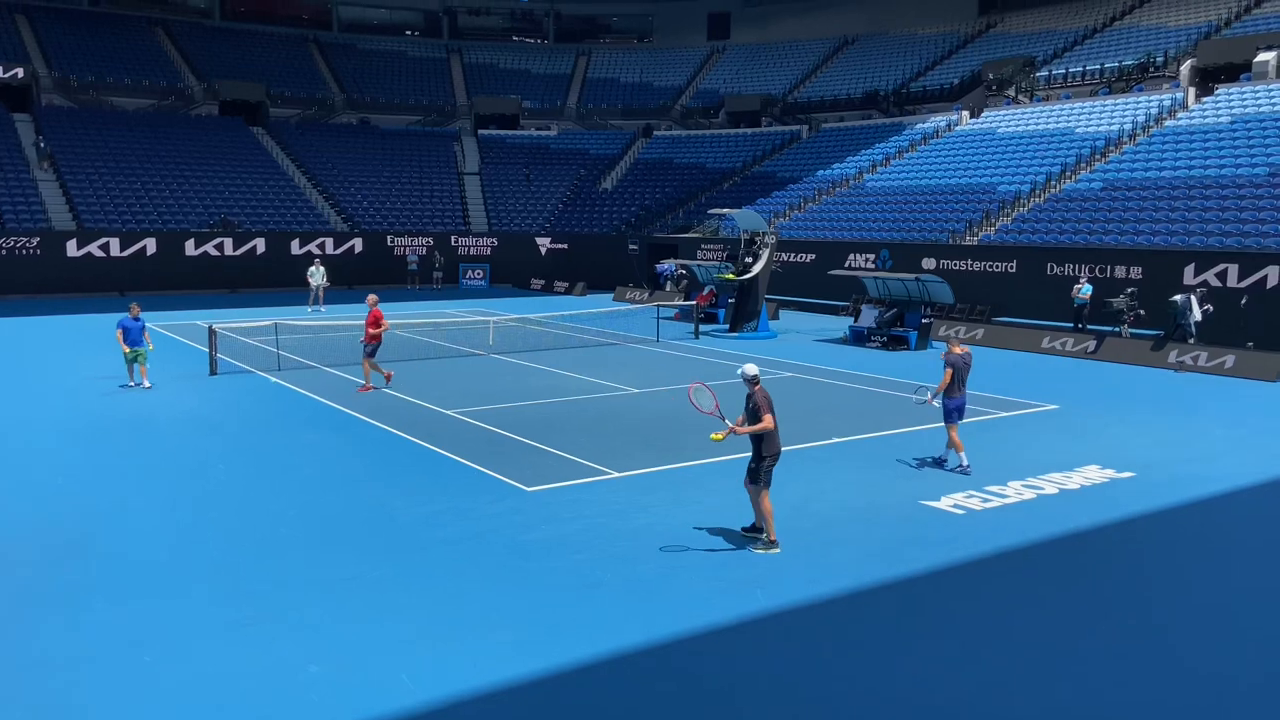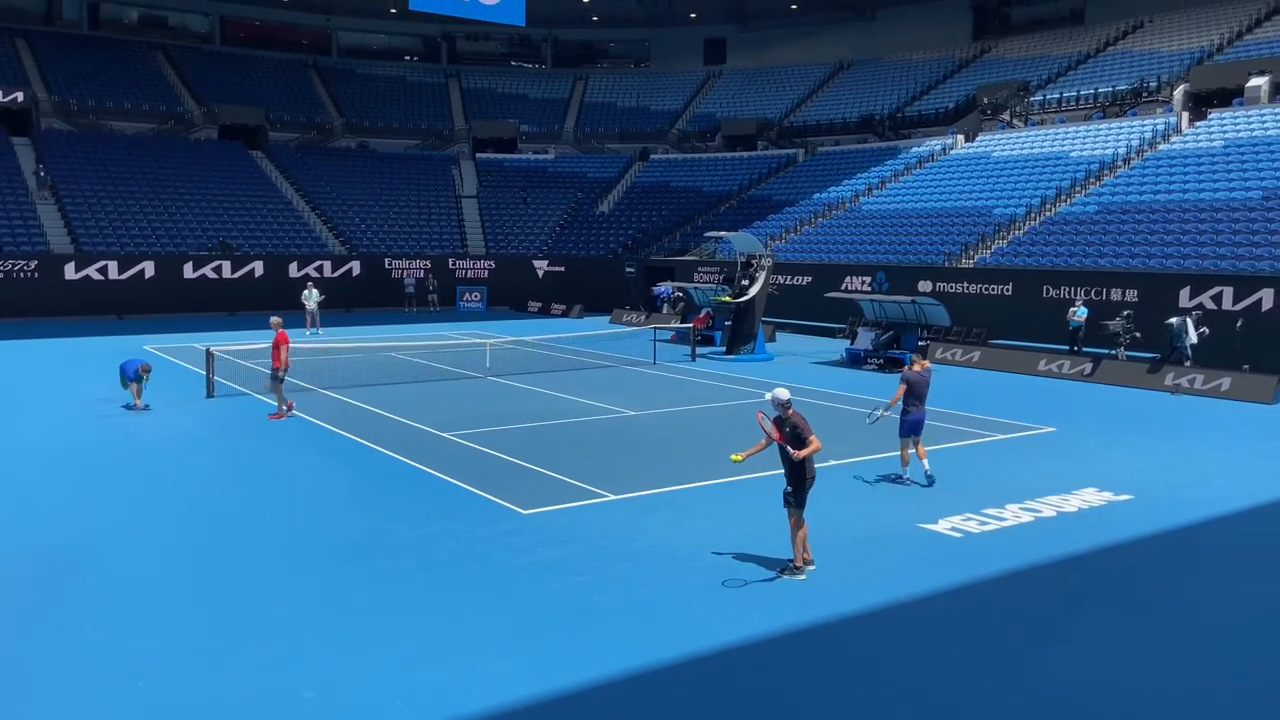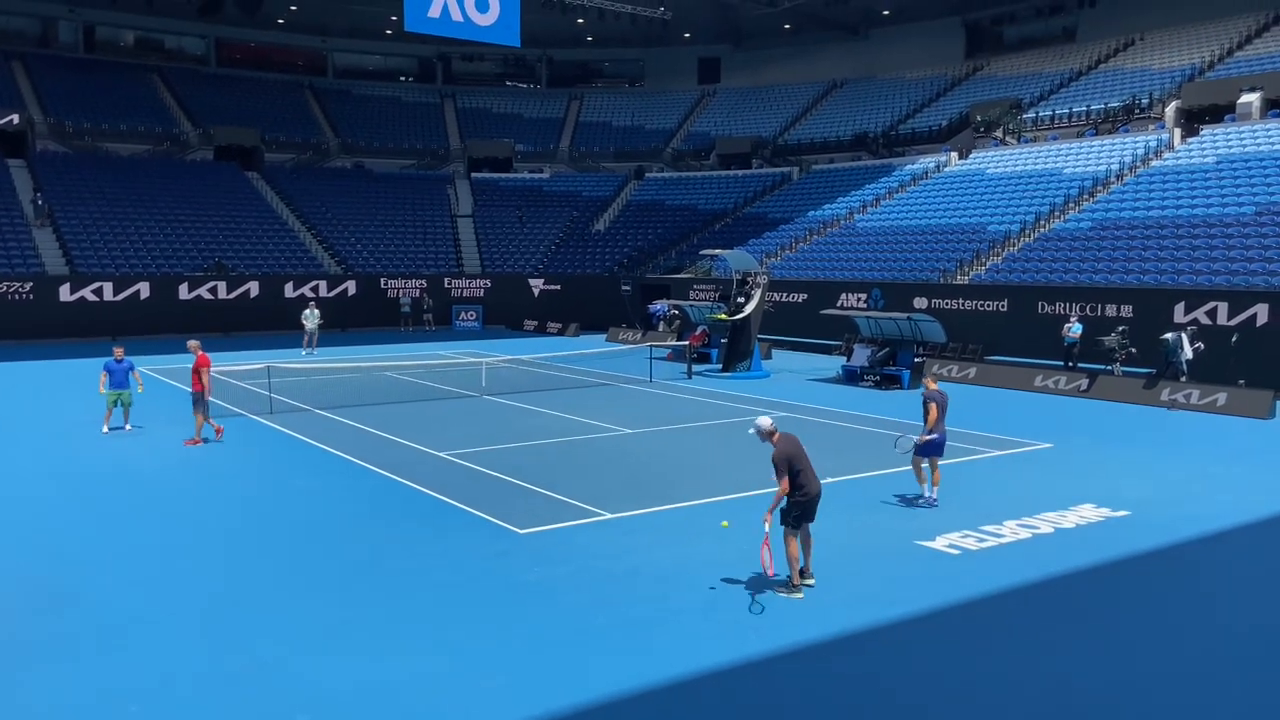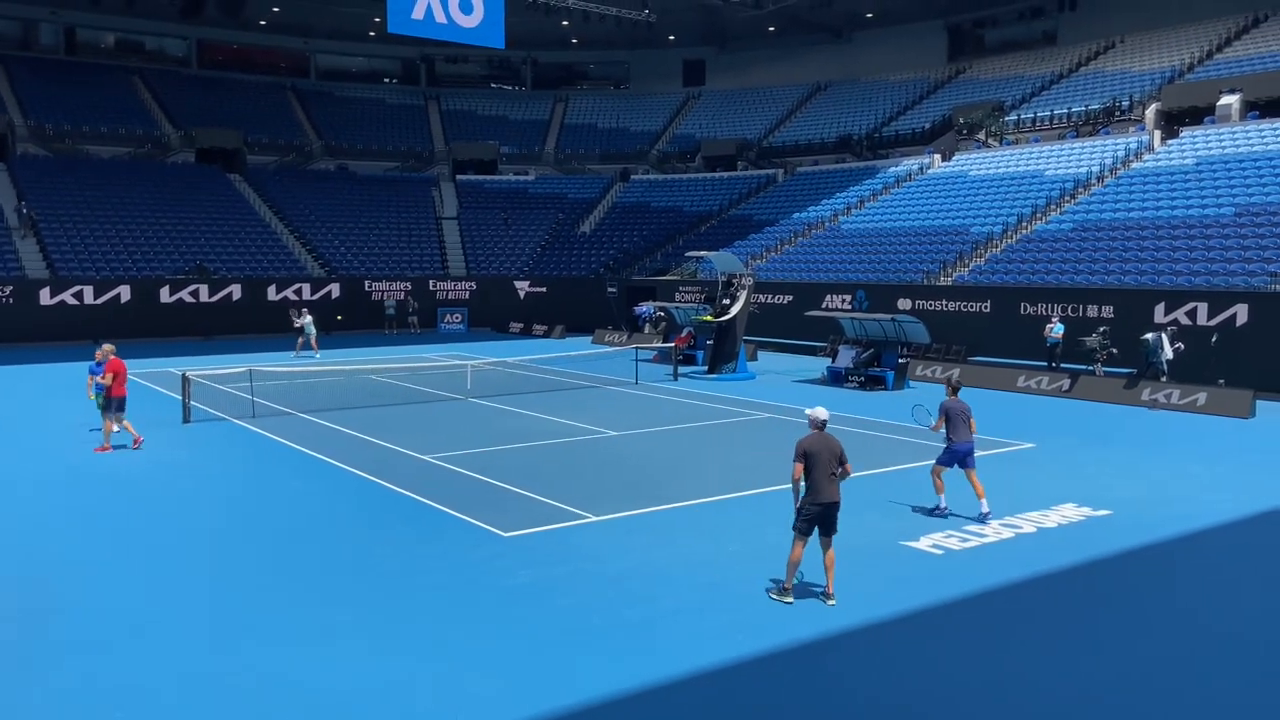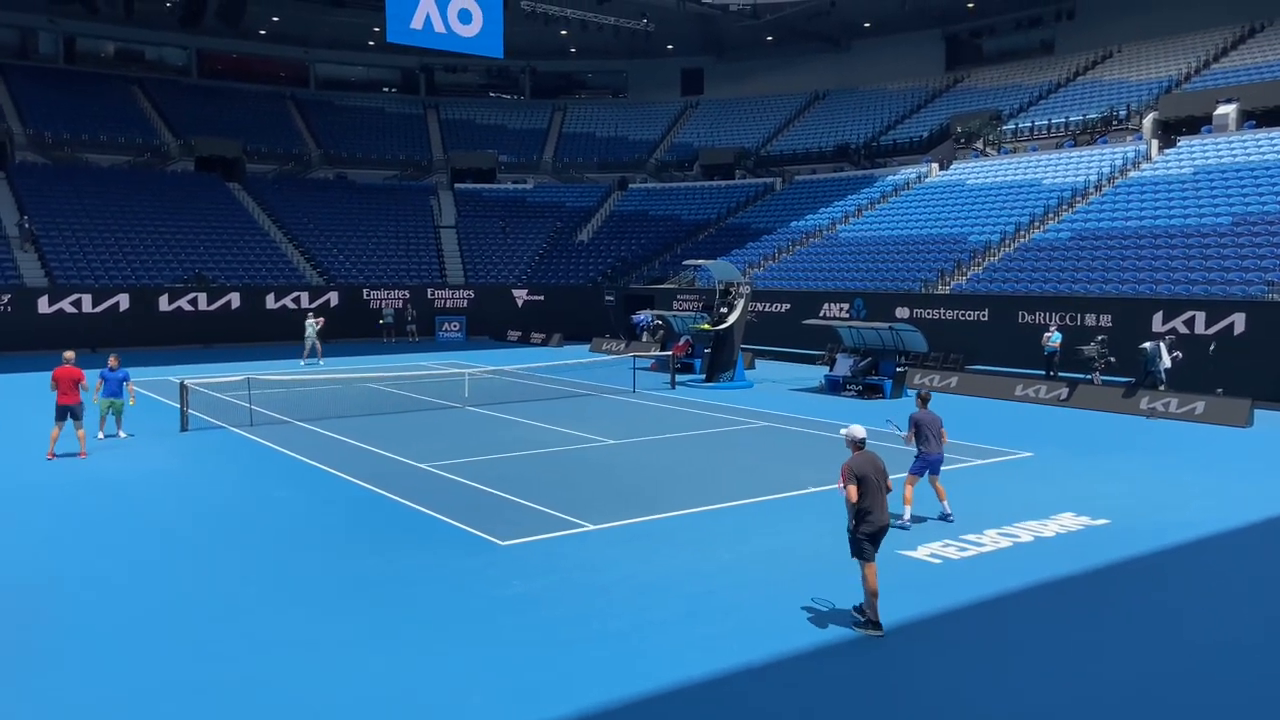
dt=1s
person 1, frame 1
left shoulder: (759, 398)
right shoulder: (751, 396)
left elbow: (769, 425)
right elbow: (744, 417)
left wrist: (744, 431)
right wrist: (728, 431)
left hip: (766, 452)
right hip: (762, 450)
left knee: (761, 494)
right knee: (749, 484)
left ankle: (772, 541)
right ankle: (759, 526)
person 1, frame 2
left shoulder: (797, 422)
right shoulder: (778, 420)
left elbow: (817, 445)
right elbow: (767, 441)
left wrist: (802, 453)
right wrist: (746, 454)
left hip: (801, 476)
right hip: (793, 475)
left knee: (794, 518)
right knee: (797, 517)
left ankle: (798, 567)
right ankle: (807, 558)
person 1, frame 3
left shoulder: (778, 454)
right shoulder: (789, 438)
left elbow: (784, 489)
right elbow: (802, 454)
left wrist: (770, 511)
left hip: (802, 495)
right hip: (814, 490)
left knee: (790, 537)
right knee: (803, 529)
left ankle: (795, 585)
right ankle: (806, 573)
person 1, frame 4
left shoulder: (804, 443)
right shoulder: (835, 443)
left elbow: (796, 476)
right elbow: (847, 472)
left wrist: (796, 500)
left hip: (812, 501)
right hip: (833, 500)
left knee: (799, 543)
right knee: (827, 545)
left ankle: (786, 589)
right ankle: (829, 592)
person 1, frame 5
left shoulder: (849, 466)
right shoulder: (876, 459)
left elbow: (852, 499)
right elbow: (889, 487)
left wrist: (850, 520)
left hip: (864, 525)
right hip: (882, 521)
left knee: (869, 571)
right knee: (867, 566)
left ankle: (874, 622)
right ankle: (866, 608)
